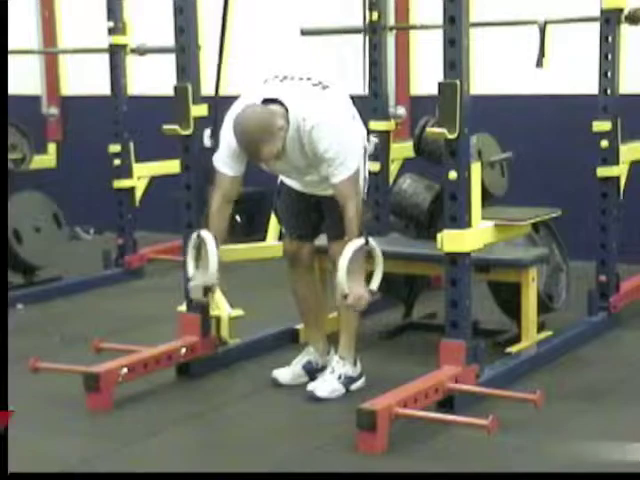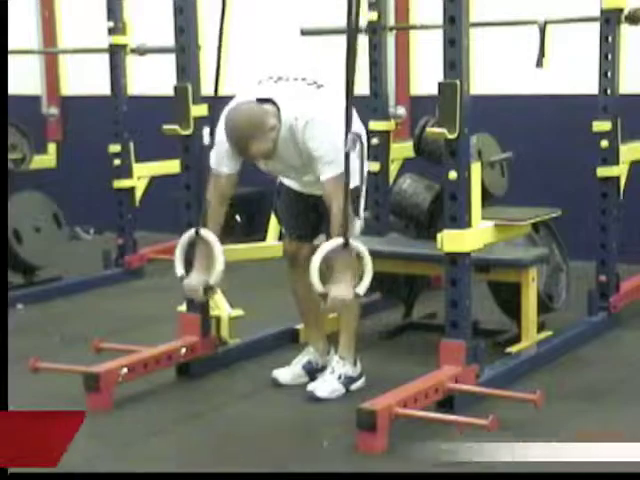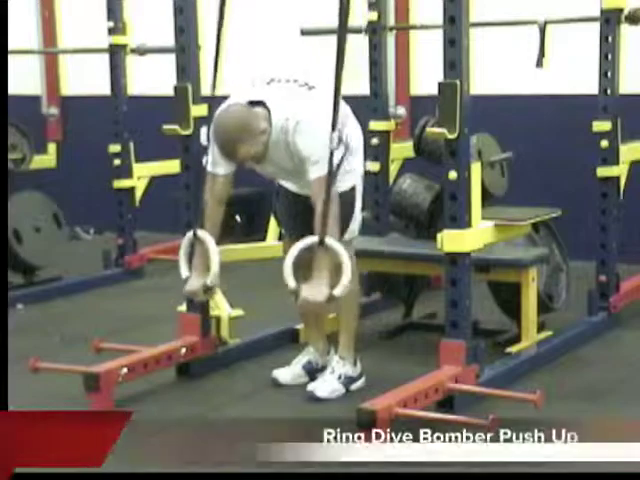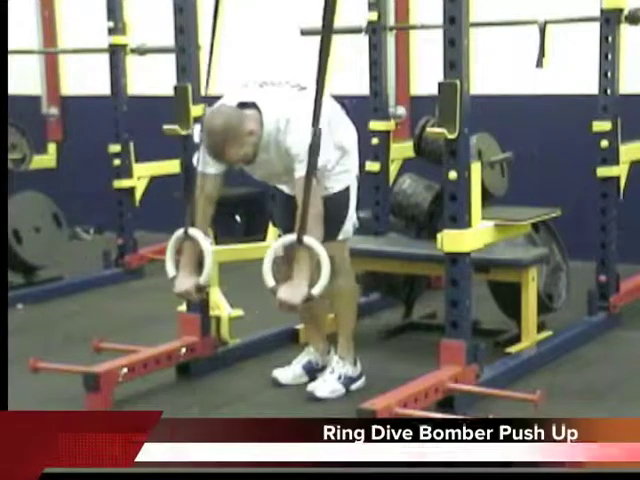
dt=0.2s
person 1, frame 1
left shoulder: (324, 124)
right shoulder: (236, 126)
left elbow: (350, 204)
right elbow: (223, 196)
left wrist: (356, 277)
left hip: (344, 168)
right hip: (296, 176)
left knee: (340, 253)
right knee: (296, 254)
left ankle: (347, 361)
right ankle: (318, 352)
person 1, frame 2
left shoulder: (316, 123)
right shoulder: (230, 126)
left elbow: (337, 204)
right elbow: (218, 196)
left wrist: (342, 278)
right wrist: (201, 267)
left hip: (341, 168)
right hip: (295, 176)
left knee: (337, 255)
right knee: (295, 254)
left ankle: (347, 361)
right ankle: (317, 352)
person 1, frame 3
left shoulder: (307, 124)
right shoulder: (226, 128)
left elbow: (324, 204)
right elbow: (215, 198)
left wrist: (321, 280)
right wrist: (199, 270)
left hip: (338, 166)
right hip: (292, 177)
left knee: (337, 254)
right knee: (295, 255)
left ankle: (347, 362)
right ankle: (318, 352)
person 1, frame 4
left shoulder: (296, 125)
right shoulder: (219, 130)
left elbow: (311, 206)
right elbow: (205, 199)
left wrist: (300, 281)
right wrist: (187, 269)
left hip: (332, 167)
right hip: (287, 176)
left knee: (332, 255)
right knee: (292, 254)
left ankle: (346, 362)
right ankle: (318, 352)
